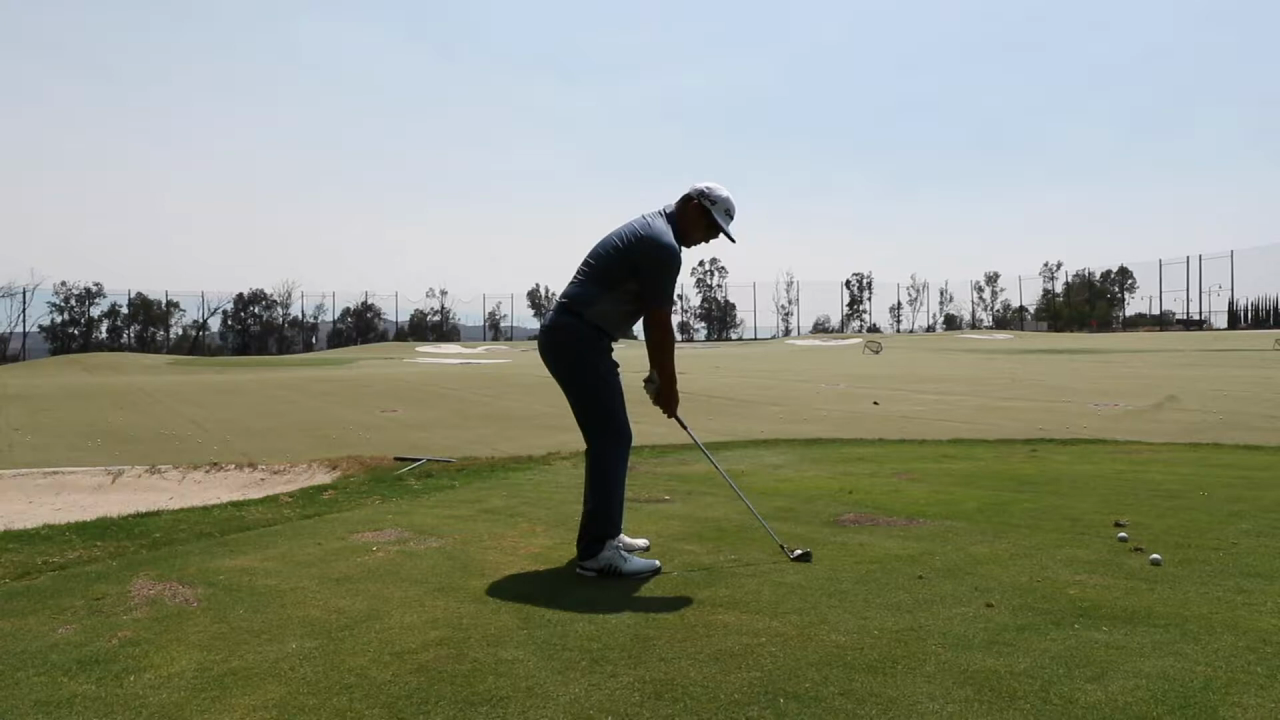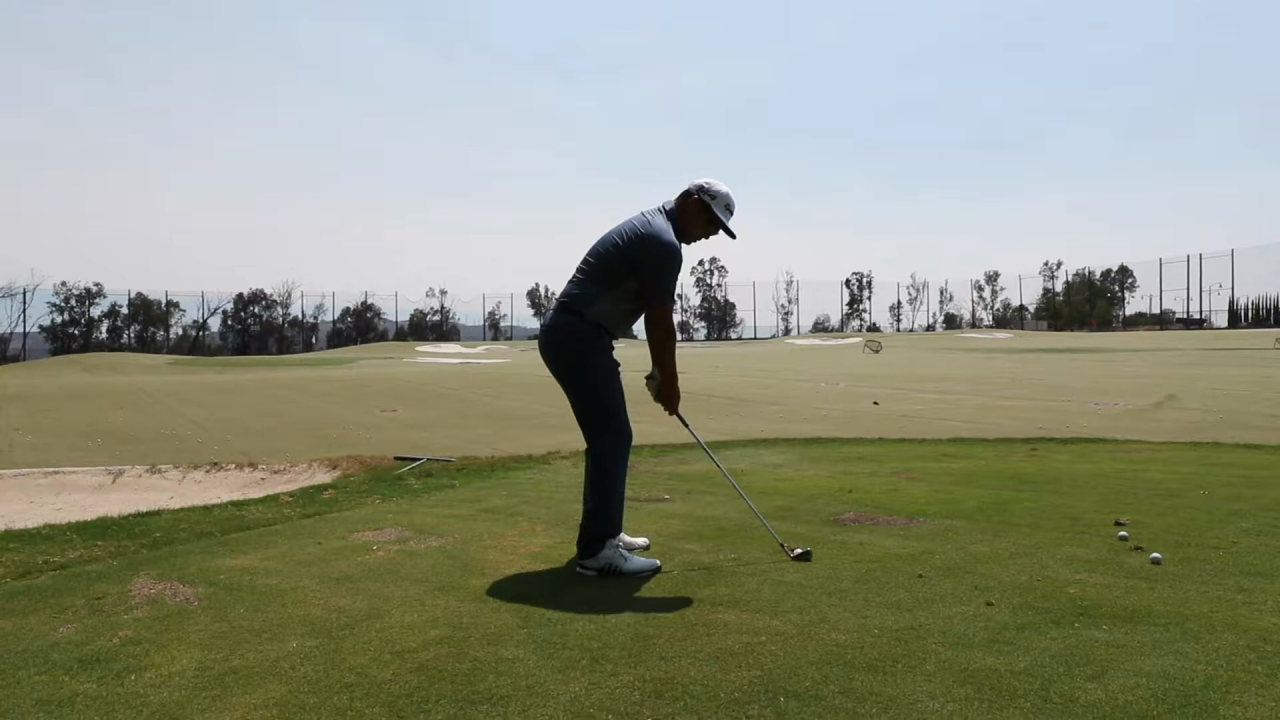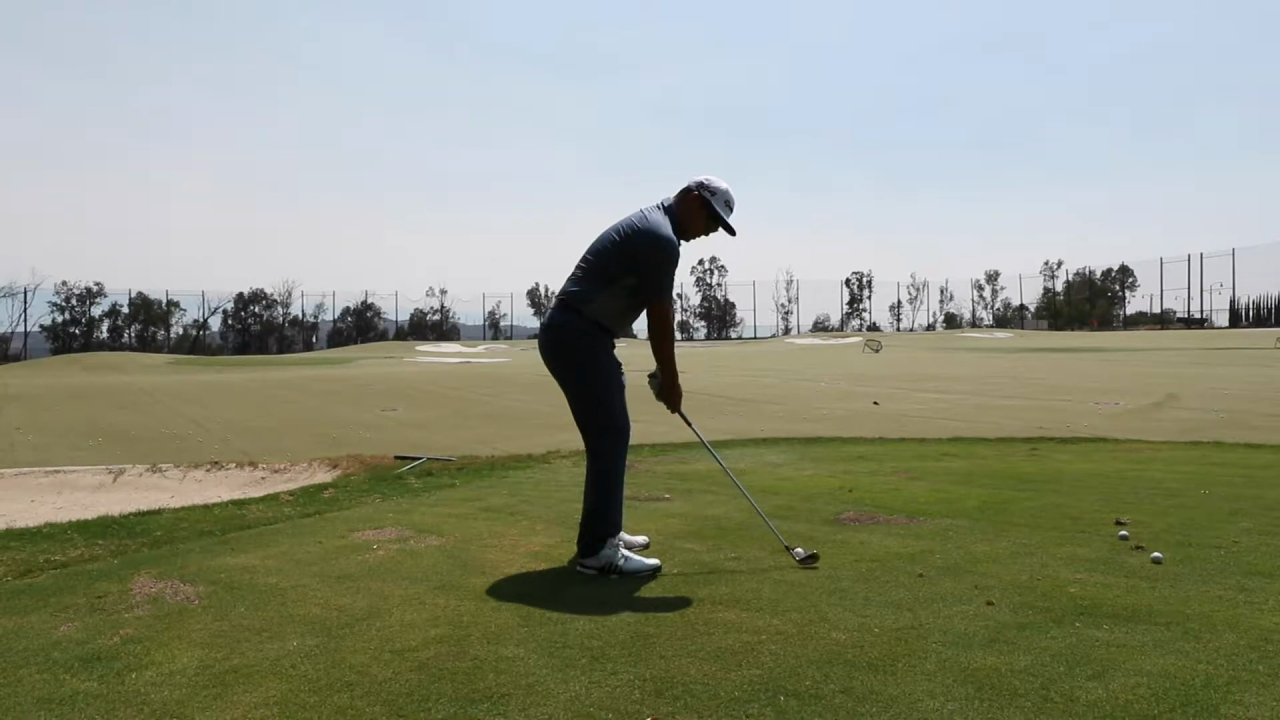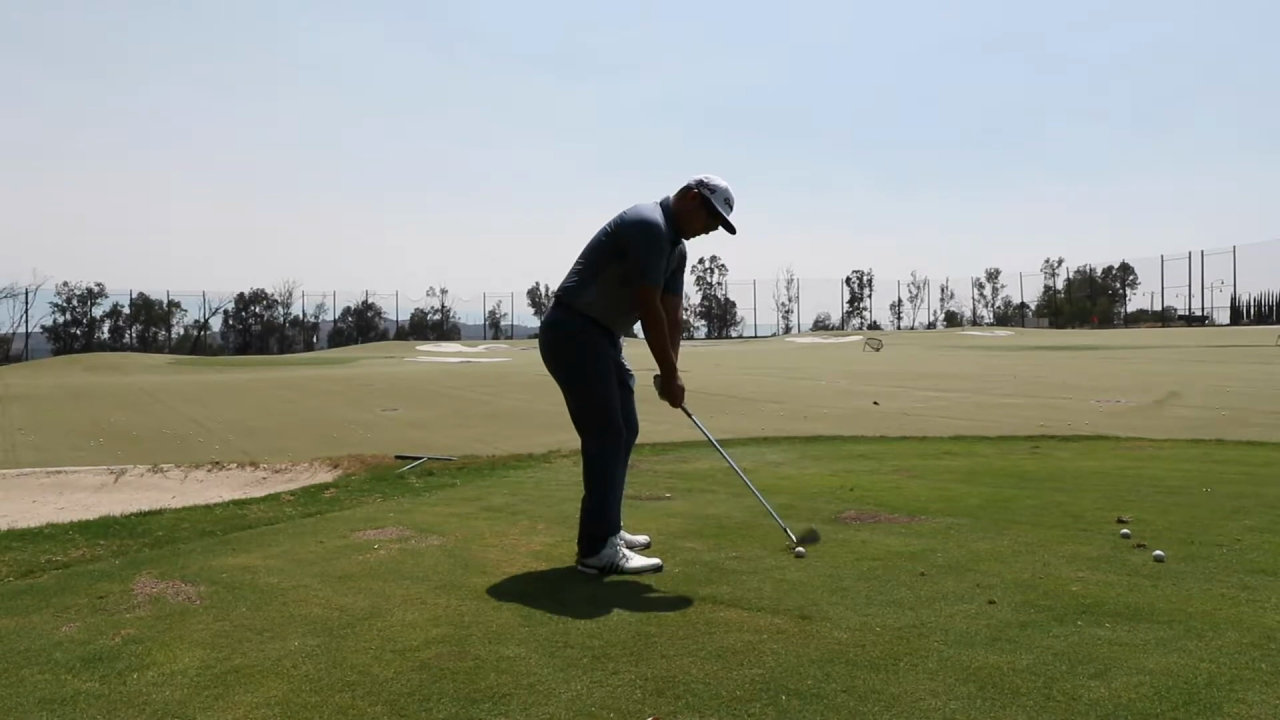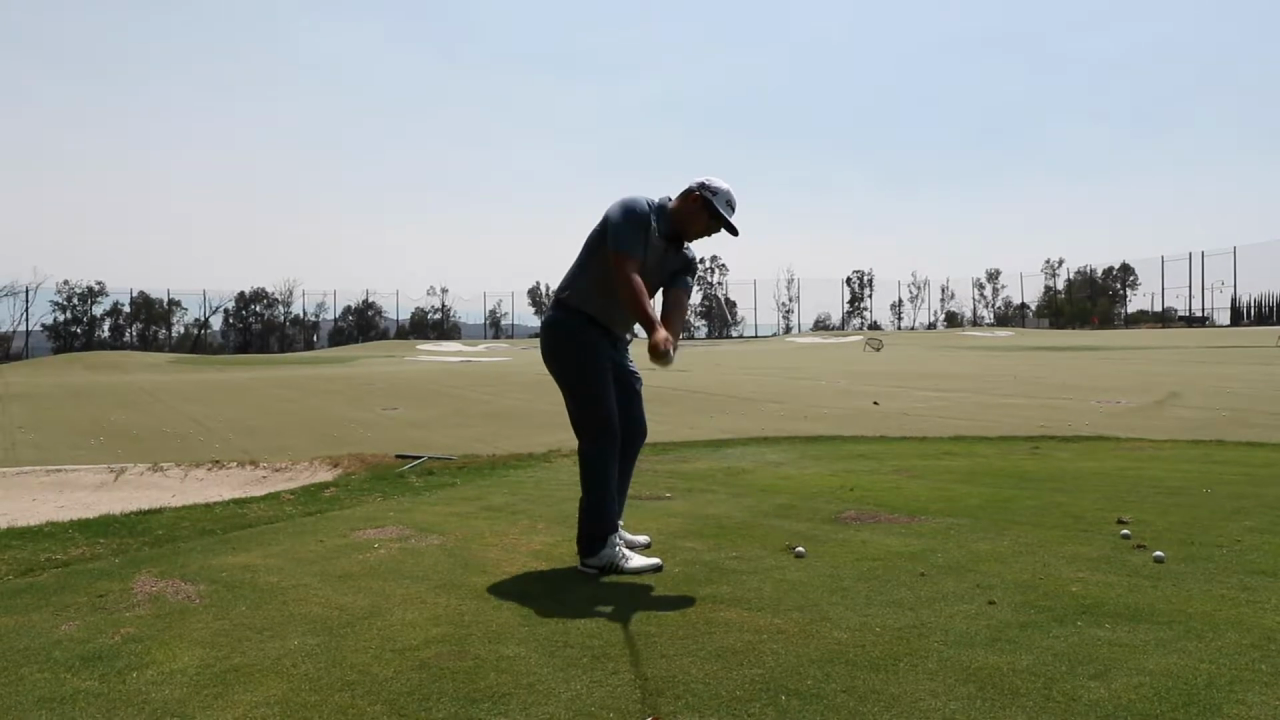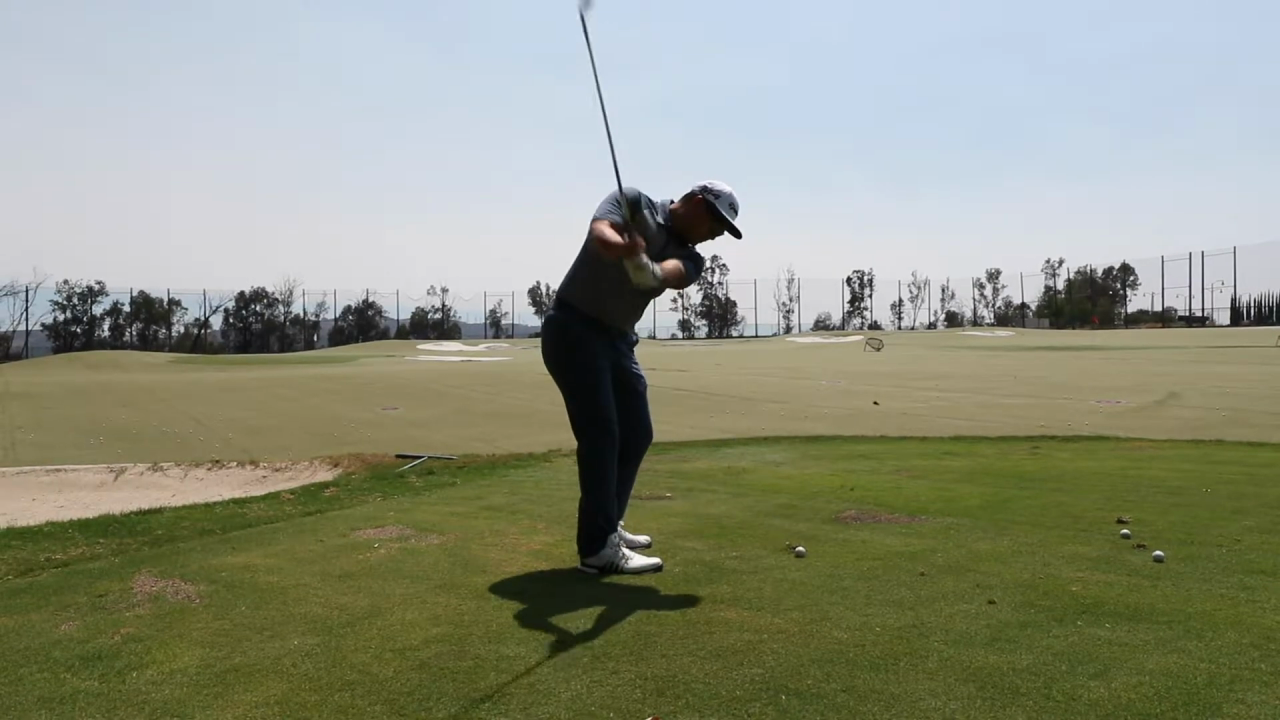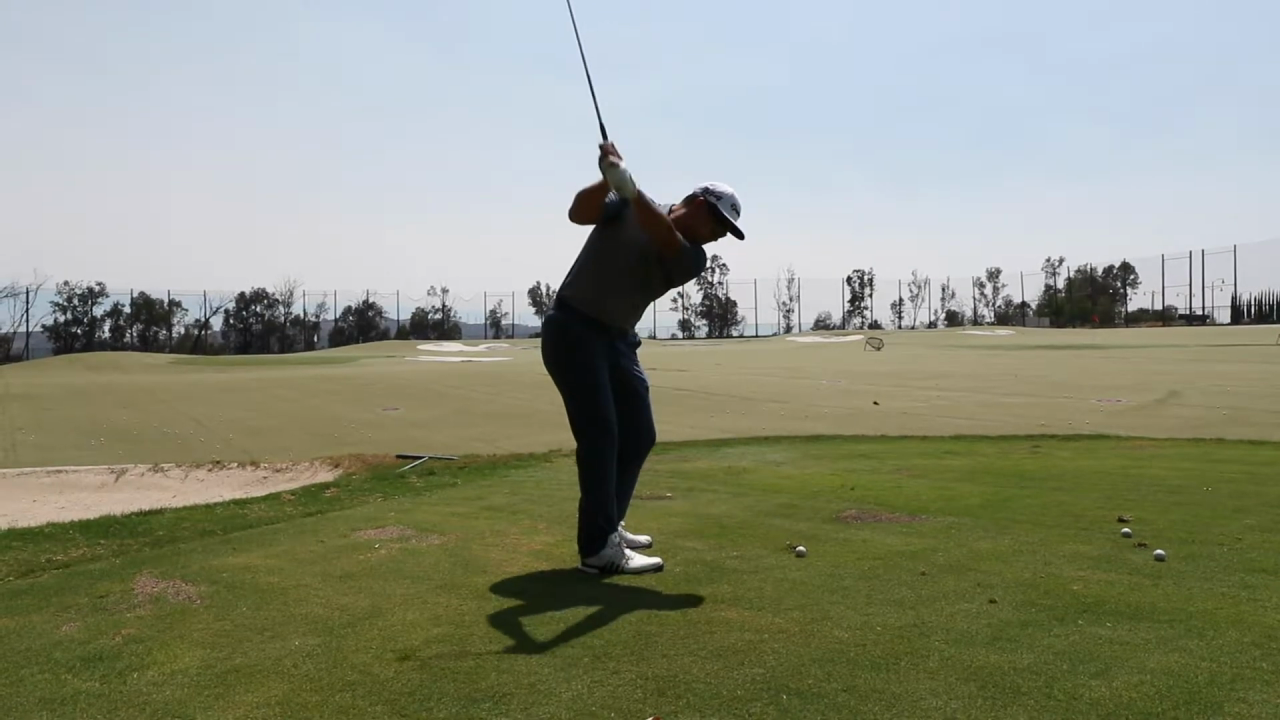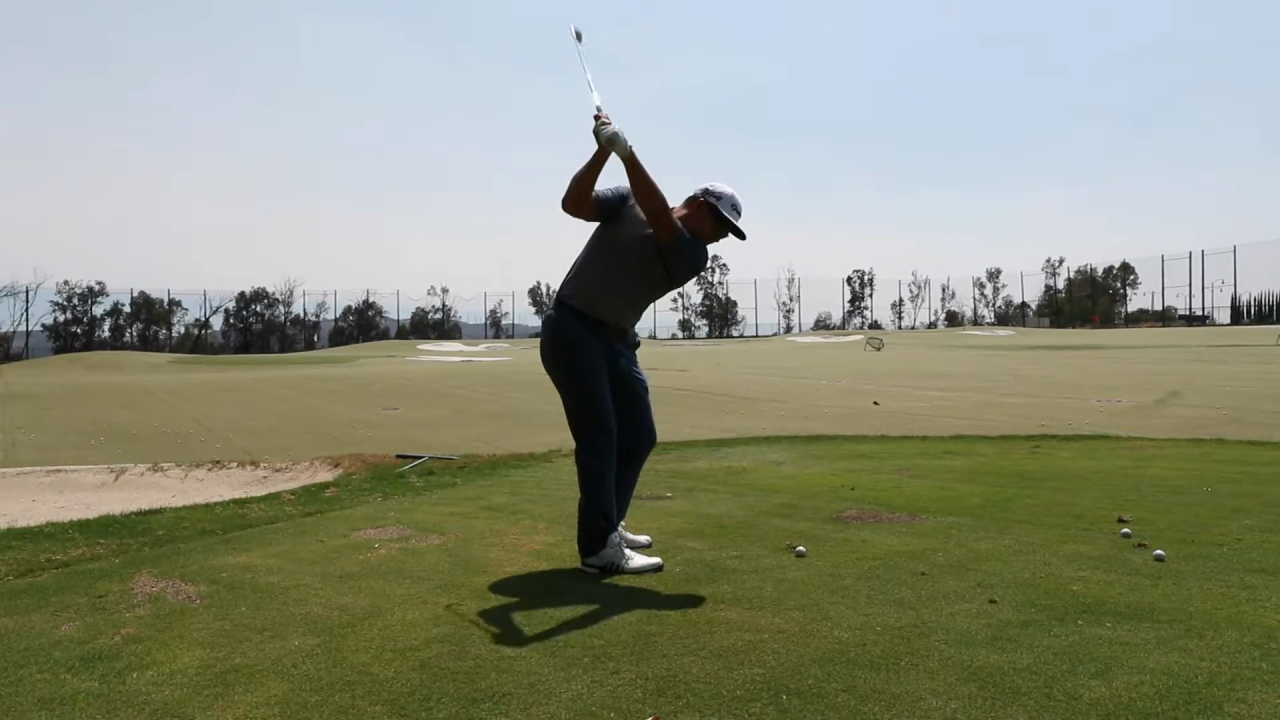
dt=0.4s
person 1, frame 1
left shoulder: (652, 231)
right shoulder: (662, 245)
left elbow: (654, 320)
right elbow: (659, 325)
left wrist: (656, 375)
right wrist: (669, 385)
left hip: (571, 336)
right hip: (576, 339)
left knee: (609, 437)
right knee: (612, 439)
left ankle: (602, 532)
right ankle: (597, 551)
person 1, frame 2
left shoulder: (651, 228)
right shoulder: (663, 243)
left elbow: (655, 317)
right elbow: (661, 323)
left wrist: (658, 372)
right wrist: (670, 383)
left hip: (574, 335)
right hip: (577, 339)
left knee: (608, 436)
right knee: (612, 438)
left ankle: (602, 532)
right ankle: (597, 550)
person 1, frame 3
left shoulder: (657, 231)
right shoulder: (658, 237)
left elbow: (663, 311)
right elbow: (659, 319)
left wrist: (664, 373)
right wrist: (671, 380)
left hip: (586, 336)
right hip: (575, 337)
left knee: (612, 434)
right knee: (609, 437)
left ankle: (604, 531)
right ankle: (597, 549)
person 1, frame 4
left shoulder: (676, 247)
right shoulder: (647, 224)
left elbow: (671, 310)
right elbow: (649, 307)
left wrist: (670, 369)
right wrist: (669, 374)
left hip: (602, 337)
right hip: (572, 333)
left knee: (622, 432)
right knee: (605, 435)
left ankle: (605, 530)
right ankle: (598, 548)
person 1, frame 5
left shoulder: (684, 258)
right shoulder: (636, 211)
left elbow: (677, 304)
right elbow: (625, 274)
left wrist: (668, 340)
right wrist: (654, 330)
left hip: (612, 338)
right hip: (572, 330)
left knee: (630, 432)
right knee: (601, 434)
left ankle: (606, 527)
right ankle: (597, 548)
person 1, frame 6
left shoulder: (691, 259)
right shoulder: (633, 204)
left elbow: (671, 273)
right elbow: (596, 235)
left wrist: (649, 270)
right wrist: (625, 249)
left hip: (616, 339)
right hip: (573, 329)
left knee: (636, 435)
right knee: (600, 433)
left ankle: (607, 527)
right ankle: (597, 548)
person 1, frame 7
left shoulder: (693, 259)
right shoulder: (626, 203)
left elbow: (662, 237)
right elbow: (579, 212)
left wrist: (630, 188)
right wrist: (609, 182)
left hip: (617, 340)
right hip: (572, 328)
left knee: (639, 436)
right knee: (600, 434)
left ankle: (608, 526)
right ankle: (598, 548)
person 1, frame 8
left shoulder: (692, 256)
right shoulder: (627, 200)
right elbow: (573, 203)
right wrist: (603, 151)
left hip: (615, 341)
right hip: (570, 328)
left knee: (638, 437)
right knee: (598, 435)
left ankle: (608, 526)
right ankle: (598, 548)
